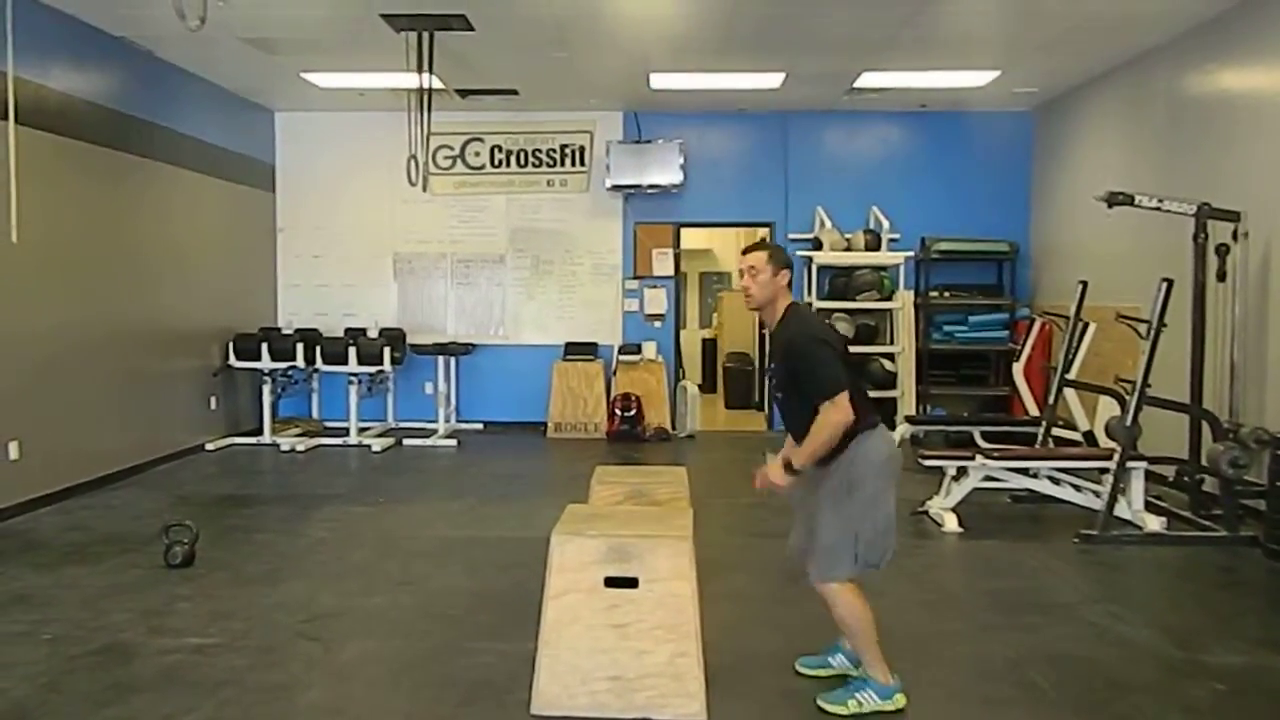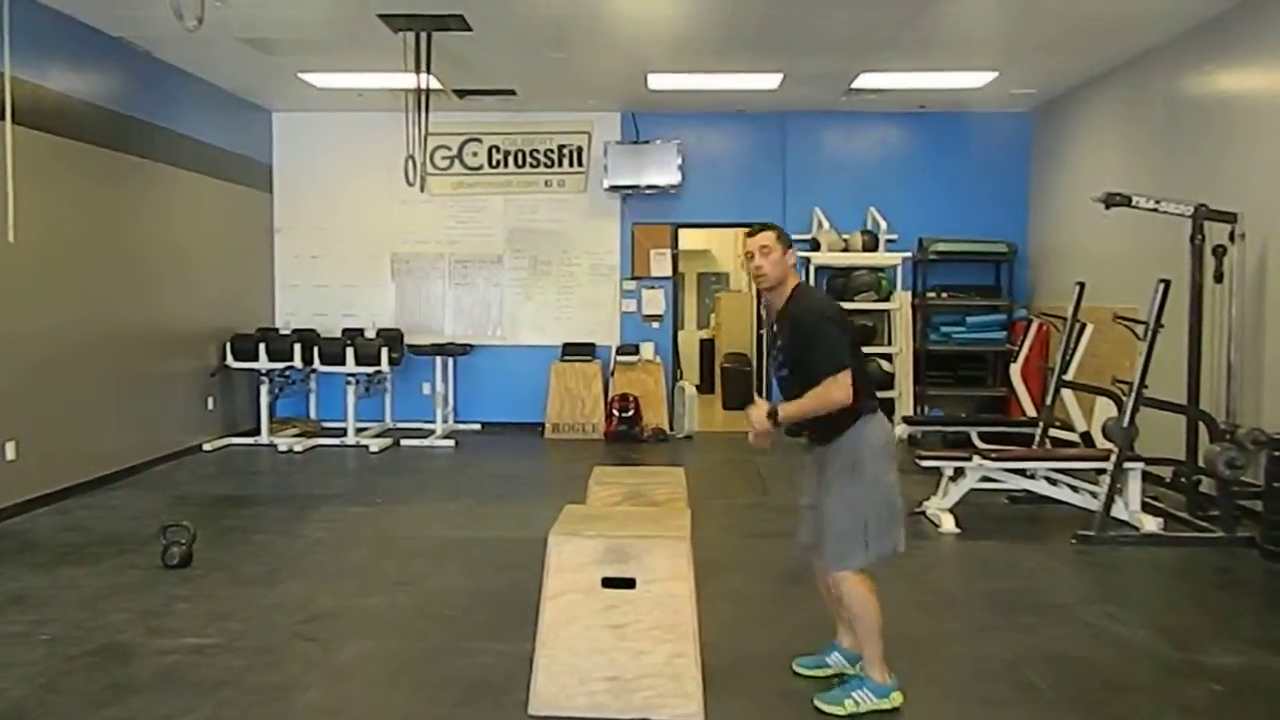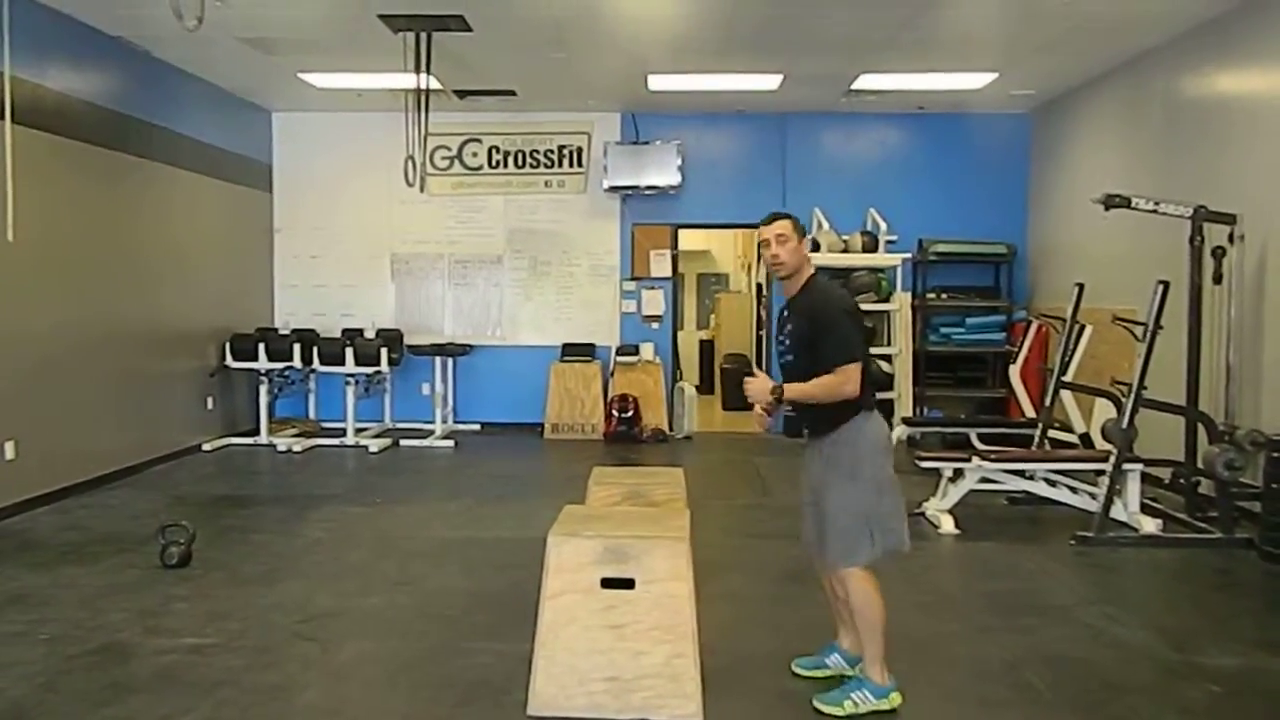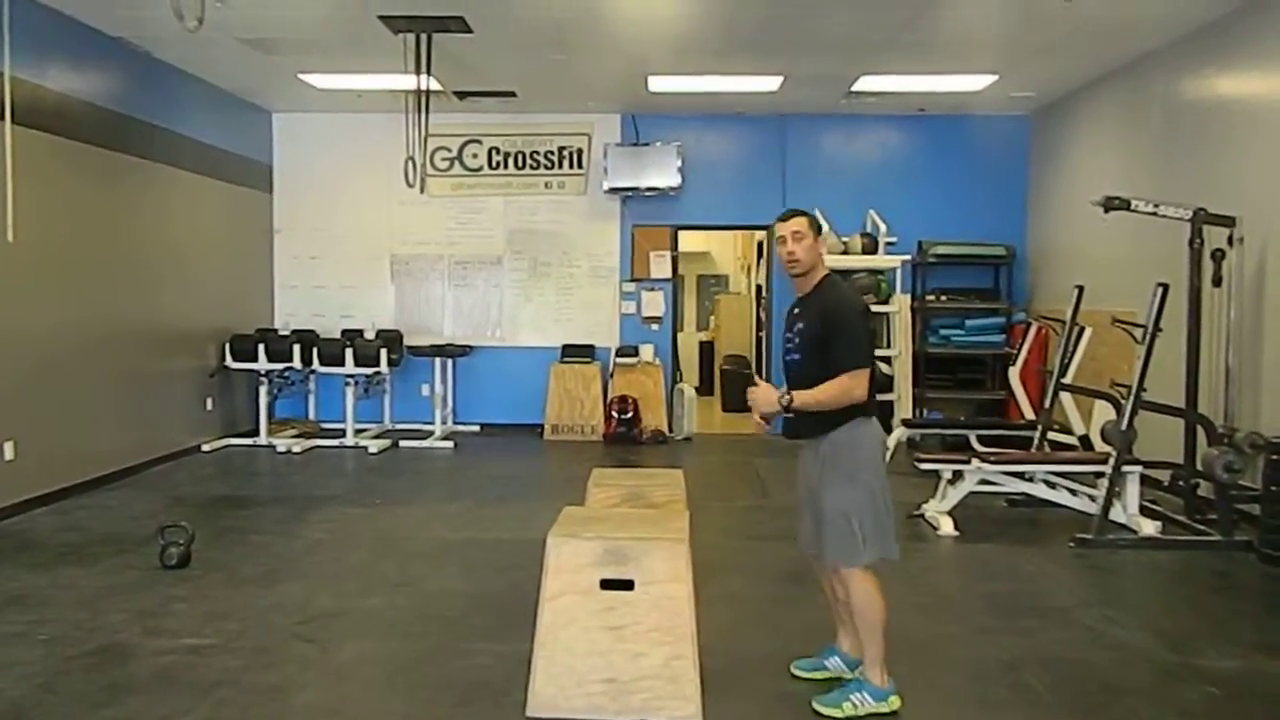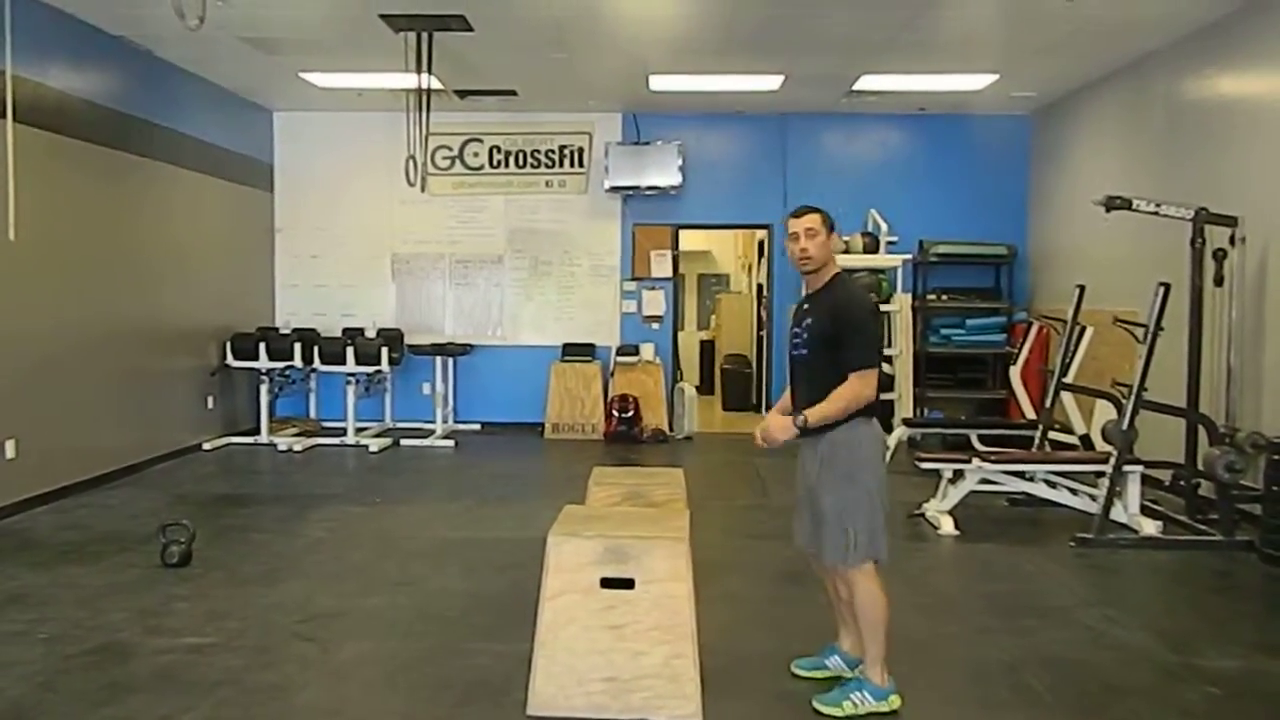
dt=0.1s
person 1, frame 1
left shoulder: (803, 335)
right shoulder: (782, 333)
left elbow: (840, 412)
left wrist: (791, 466)
right wrist: (788, 458)
left hip: (859, 460)
right hip: (836, 460)
left knee: (832, 576)
right knee: (815, 559)
left ankle: (882, 682)
right ankle: (851, 649)
person 1, frame 2
left shoulder: (811, 314)
right shoulder: (784, 316)
left elbow: (839, 391)
left wrist: (775, 416)
right wrist: (773, 419)
left hip: (858, 442)
right hip: (832, 442)
left knee: (843, 564)
right knee: (822, 553)
left ankle: (879, 680)
right ankle: (848, 648)
person 1, frame 3
left shoulder: (829, 303)
right shoulder: (792, 308)
left elbow: (847, 382)
left wrist: (777, 392)
right wrist: (770, 397)
left hip: (854, 438)
right hip: (825, 440)
left knee: (851, 562)
right knee: (826, 554)
right ankle: (848, 648)
person 1, frame 4
left shoulder: (841, 304)
right shoulder: (799, 306)
left elbow: (854, 386)
left wrist: (784, 400)
right wrist: (772, 403)
left hip: (848, 442)
right hip: (819, 442)
left knee: (851, 563)
right knee: (824, 557)
right ankle: (848, 651)
person 1, frame 5
left shoulder: (851, 303)
right shoulder: (807, 303)
left elbow: (863, 387)
left wrist: (798, 423)
right wrist: (778, 412)
left hip: (846, 441)
right hip: (818, 441)
left knee: (856, 562)
right knee: (826, 556)
right ankle: (849, 650)
